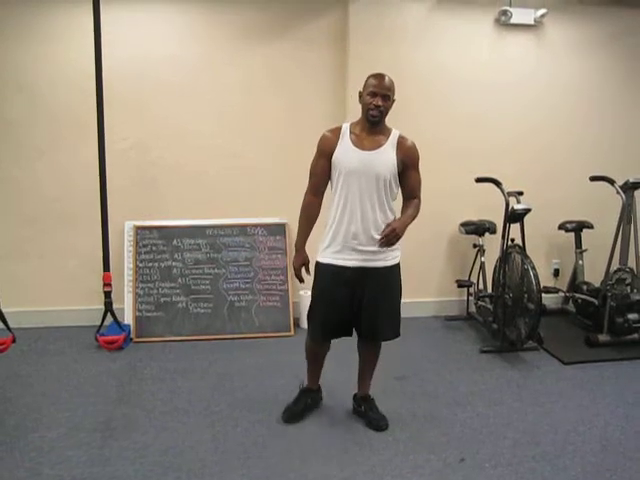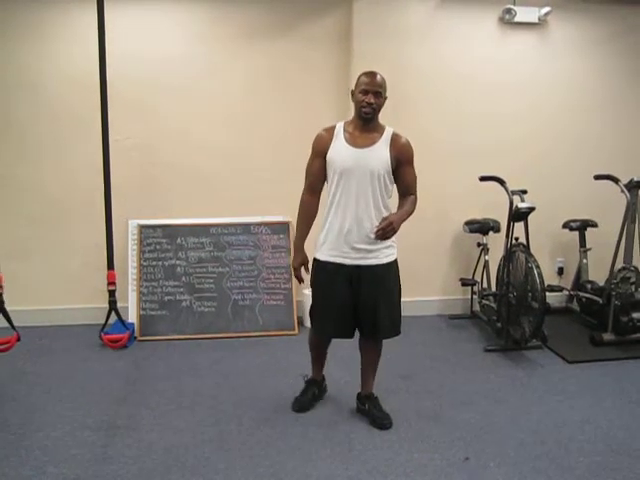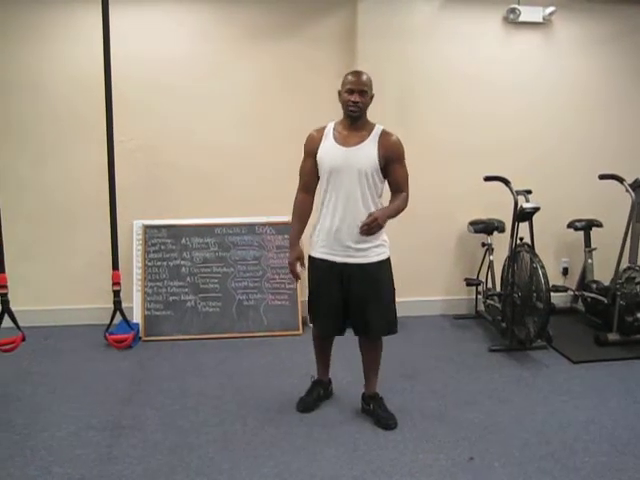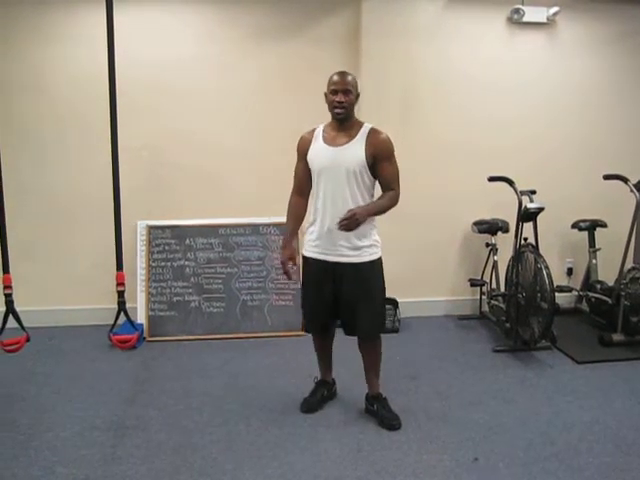
dt=0.2s
person 1, frame 1
left shoulder: (404, 148)
right shoulder: (331, 140)
left elbow: (413, 198)
right elbow: (314, 195)
left wrist: (403, 221)
right wrist: (299, 247)
left hip: (381, 261)
right hip: (335, 258)
left knee: (373, 333)
right knee: (320, 331)
left ankle: (363, 397)
right ankle: (311, 389)
person 1, frame 2
left shoulder: (398, 145)
right shoulder: (326, 139)
left elbow: (409, 194)
right elbow: (310, 195)
left wrist: (399, 217)
right wrist: (299, 247)
left hip: (378, 257)
right hip: (331, 255)
left knee: (374, 329)
right knee: (322, 326)
left ankle: (367, 396)
right ankle: (316, 381)
person 1, frame 3
left shoulder: (387, 142)
right shoulder: (317, 139)
left elbow: (402, 193)
right elbow: (305, 193)
left wrist: (385, 214)
right wrist: (294, 244)
left hip: (370, 255)
right hip: (324, 253)
left knee: (372, 328)
right knee: (322, 324)
left ankle: (371, 395)
right ankle: (322, 381)
person 1, frame 4
left shoulder: (376, 141)
right shoulder: (308, 141)
left elbow: (393, 192)
right elbow: (299, 195)
left wrist: (366, 211)
right wrist: (288, 244)
left hip: (361, 254)
right hip: (317, 252)
left knee: (368, 328)
right knee: (319, 322)
left ankle: (374, 395)
right ankle: (326, 382)
